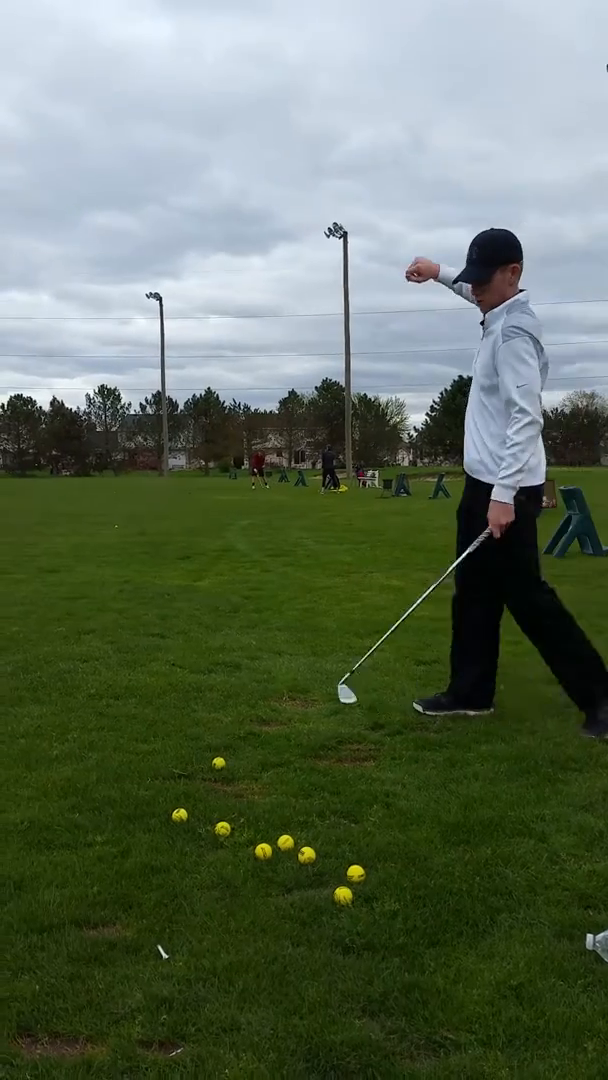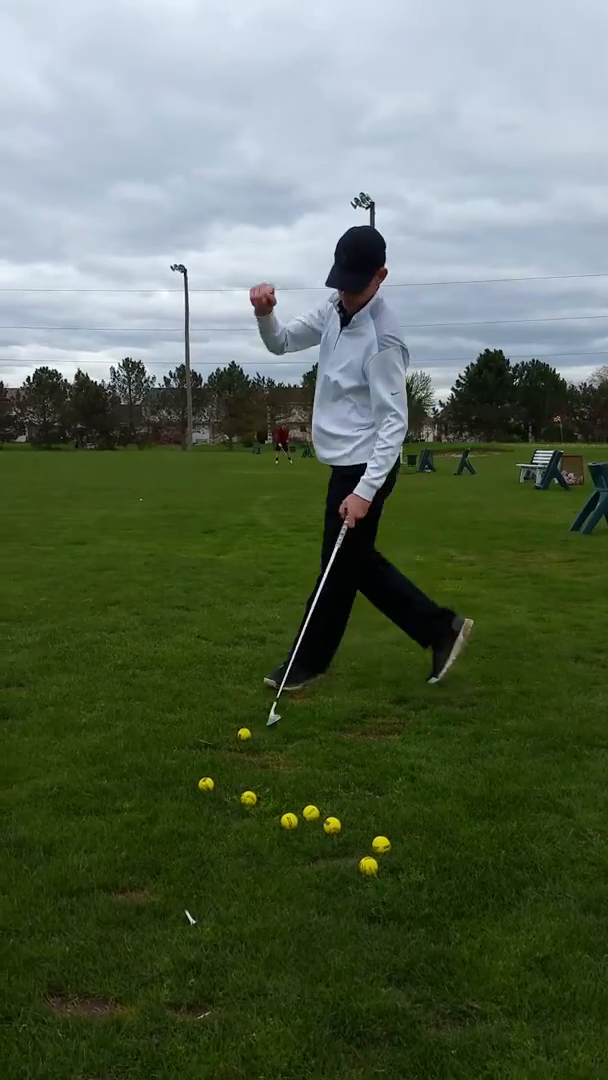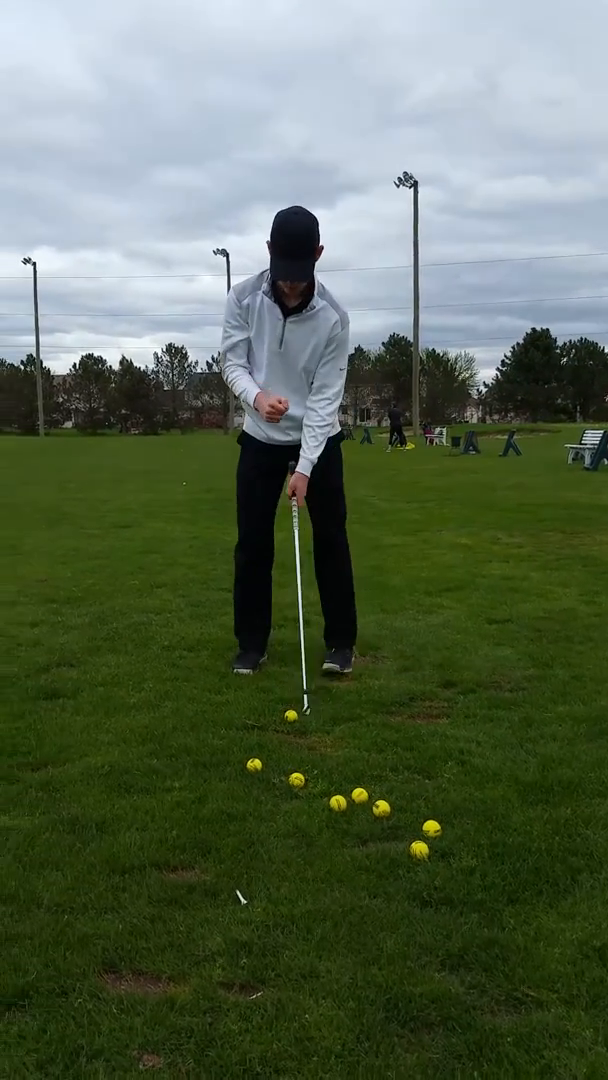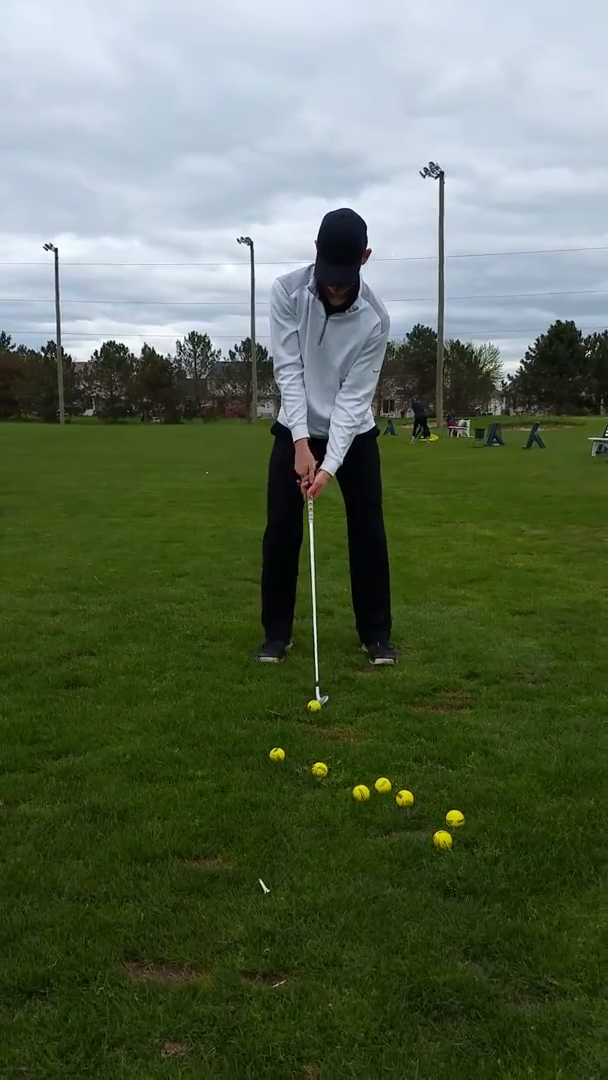
dt=0.7s
person 1, frame 1
left shoulder: (512, 332)
right shoulder: (500, 317)
left elbow: (525, 418)
right elbow: (478, 291)
left wrist: (503, 495)
right wrist: (439, 273)
left hip: (509, 489)
right hip: (483, 482)
left knee: (525, 597)
right knee: (474, 590)
right ankle: (470, 691)
person 1, frame 2
left shoulder: (382, 336)
right shoulder: (331, 312)
left elbow: (392, 420)
right elbow: (280, 343)
left wrist: (366, 491)
right wrist: (266, 313)
left hip: (366, 468)
right hip: (345, 463)
left knee: (341, 568)
right knee: (362, 563)
left ankle: (310, 664)
right ankle: (441, 628)
person 1, frame 3
left shoulder: (332, 317)
right shoulder: (243, 298)
left elbow: (326, 395)
right elbow: (232, 362)
left wrist: (305, 466)
right wrist: (255, 395)
left hip: (318, 441)
right hip: (261, 439)
left knee: (330, 539)
right knee: (252, 542)
left ankle: (341, 640)
right ankle: (251, 642)
person 1, frame 4
left shoulder: (374, 319)
right shoulder: (287, 291)
left elbow: (355, 395)
right elbow: (287, 369)
left wrist: (331, 465)
right wrist: (302, 442)
left hip: (354, 434)
right hip: (296, 430)
left knee: (368, 531)
right knee: (281, 530)
left ankle: (376, 632)
right ankle: (276, 631)
